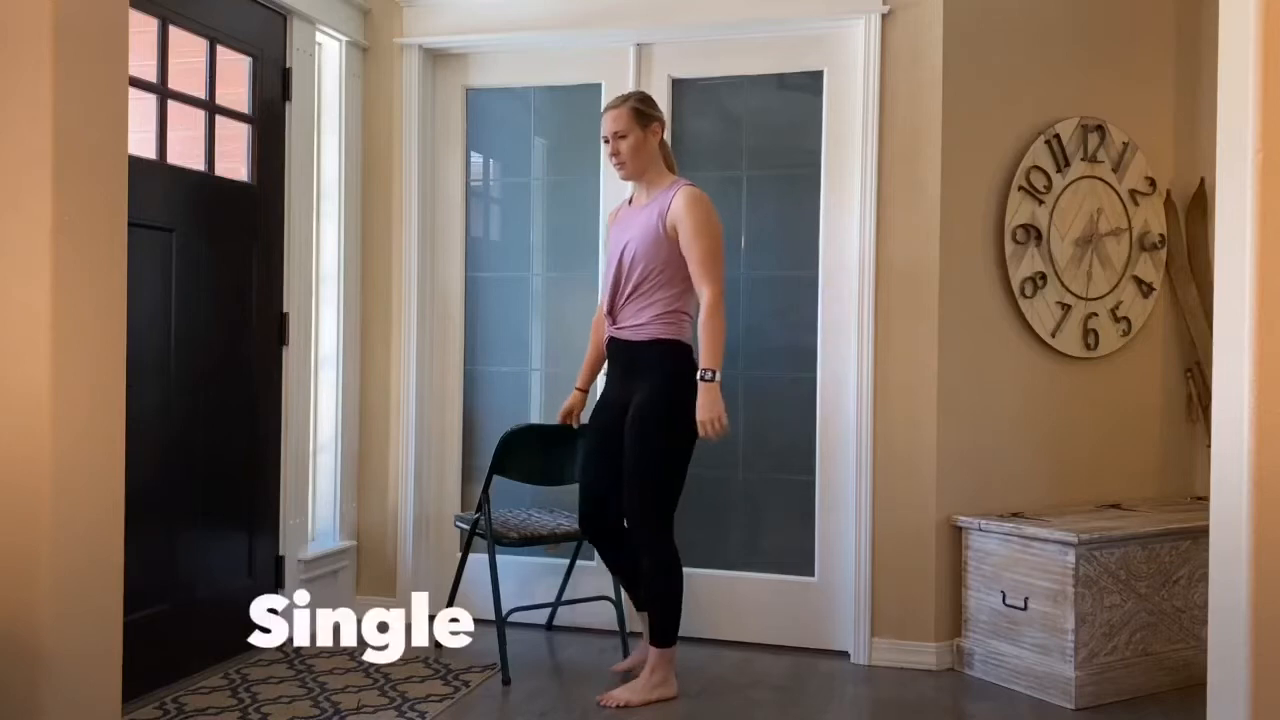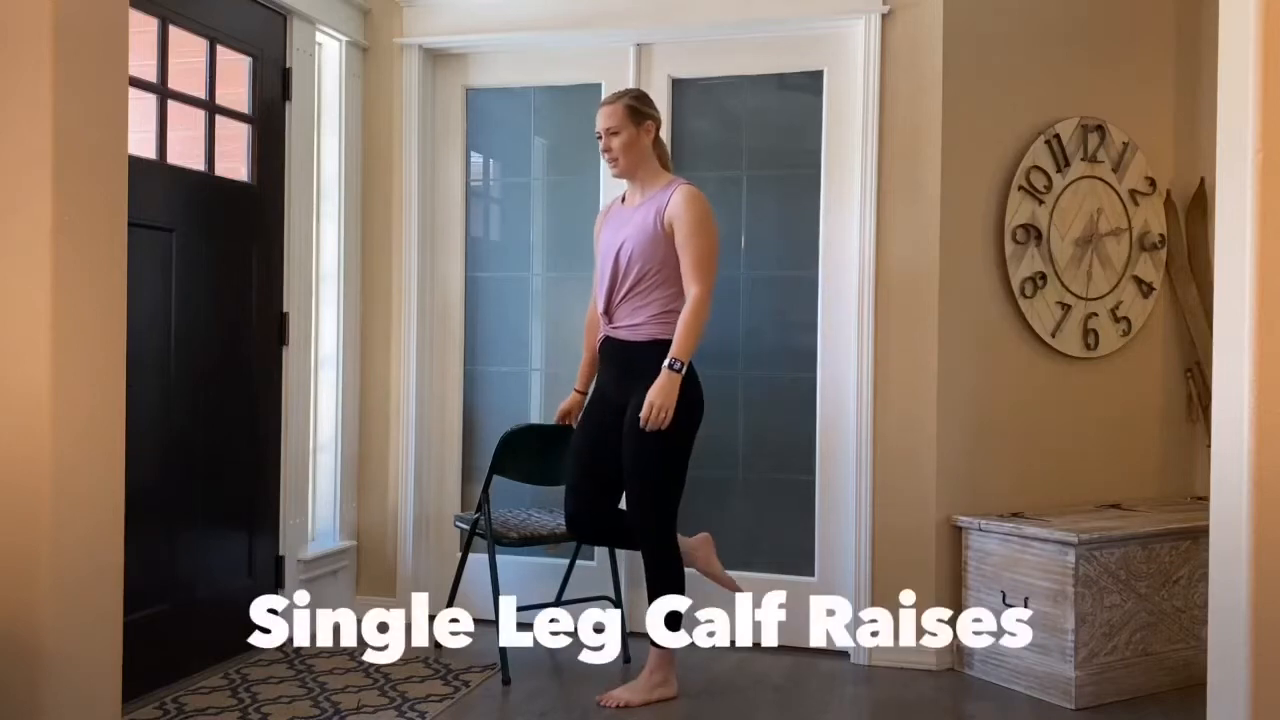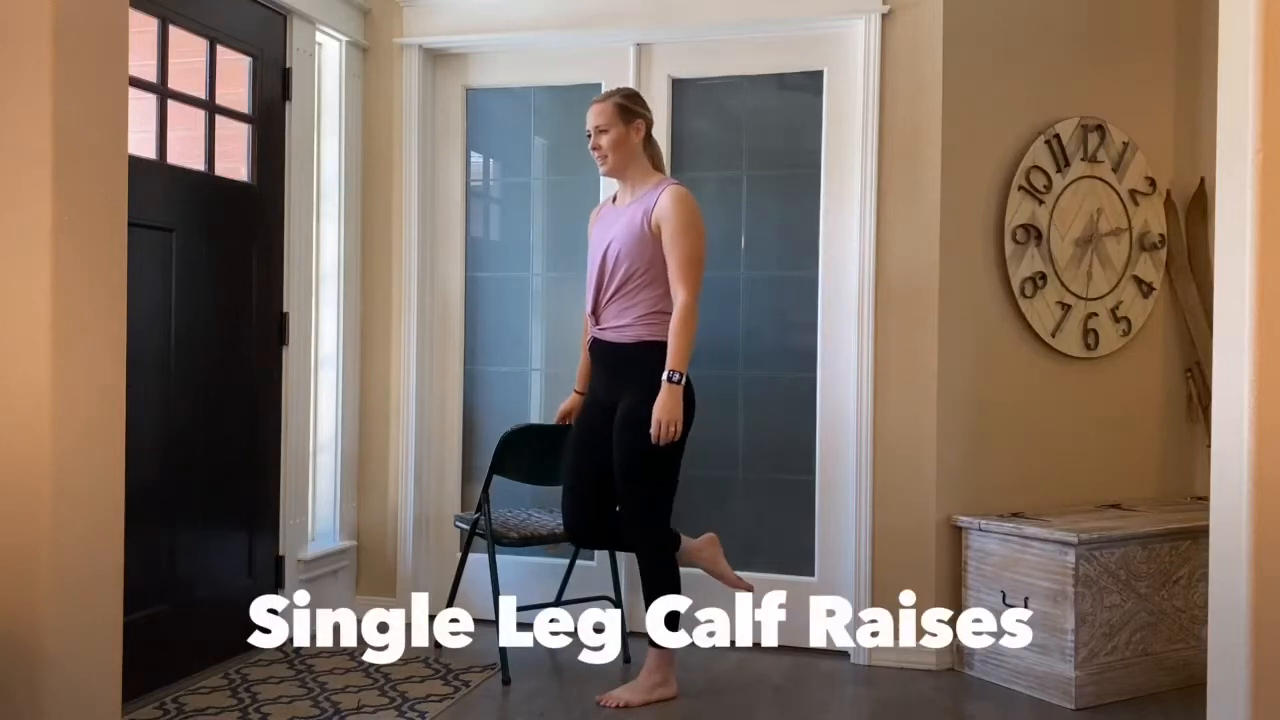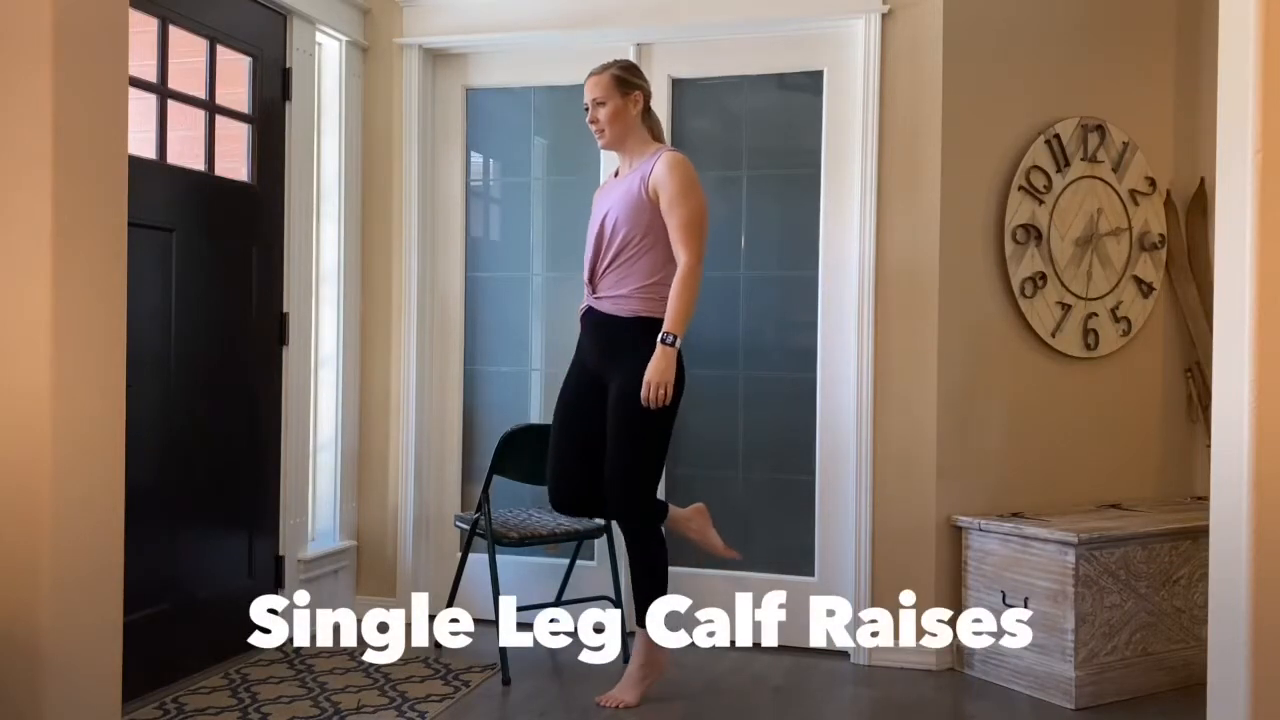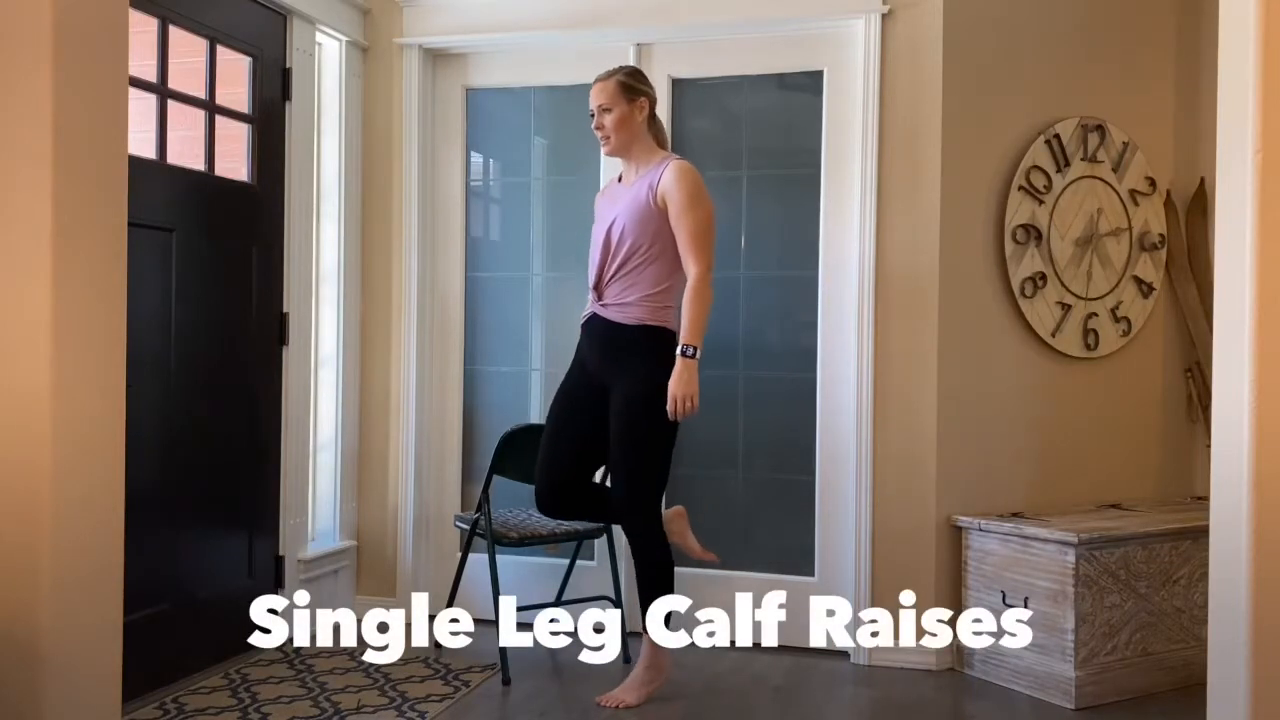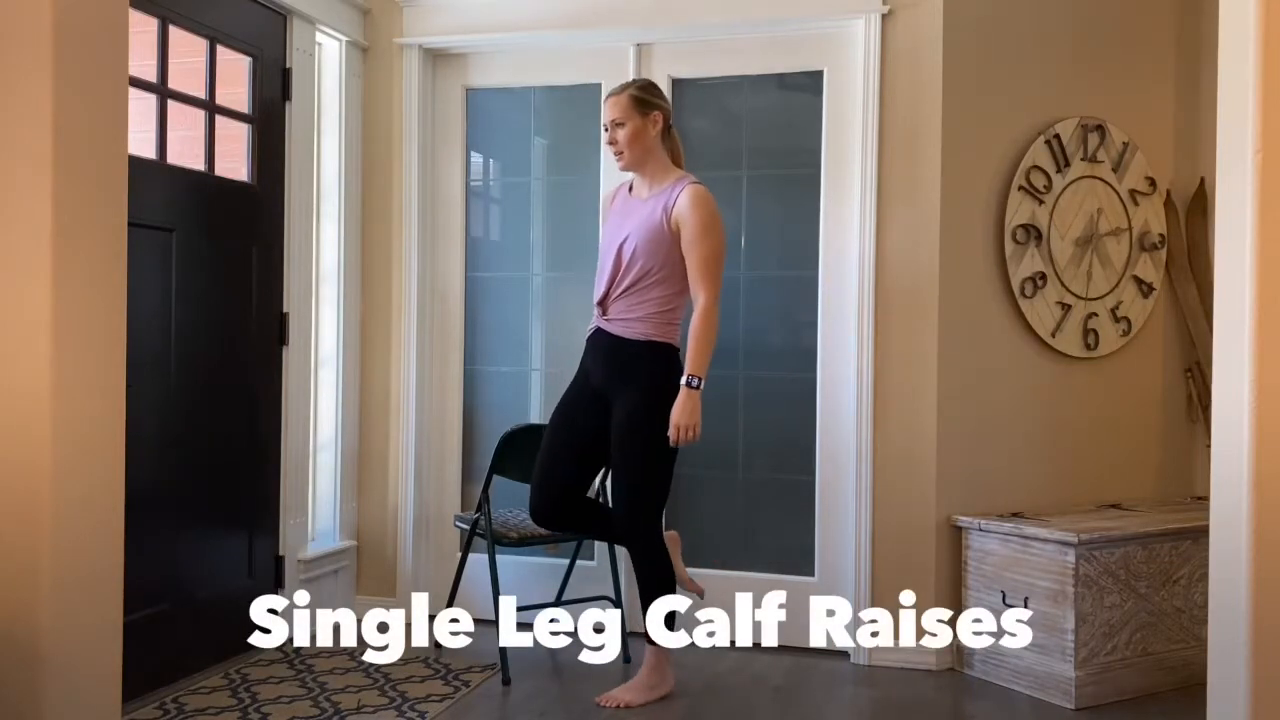
dt=0.4s
person 1, frame 1
left shoulder: (686, 203)
right shoulder: (619, 215)
left elbow: (710, 297)
left wrist: (709, 382)
right wrist: (582, 386)
left hip: (664, 373)
right hip: (621, 375)
left knee: (647, 520)
right knee: (596, 516)
left ankle: (661, 670)
right ankle: (652, 636)
person 1, frame 2
left shoulder: (682, 201)
right shoulder: (609, 215)
left elbow: (698, 296)
left wrist: (672, 375)
right wrist: (581, 387)
left hip: (658, 372)
right hip: (615, 375)
left knee: (648, 522)
right knee: (583, 513)
left ankle: (660, 673)
right ankle: (689, 549)
person 1, frame 3
left shoulder: (671, 201)
right shoulder: (601, 214)
left elbow: (685, 301)
left wrist: (673, 386)
right wrist: (579, 389)
left hip: (649, 375)
right hip: (607, 377)
left knee: (643, 522)
right knee: (583, 521)
left ankle: (660, 672)
right ankle: (691, 548)
person 1, frame 4
left shoulder: (669, 168)
right shoulder: (607, 186)
left elbow: (688, 265)
left wrist: (668, 347)
left hip: (641, 345)
right hip: (593, 346)
left knee: (626, 498)
right knee: (568, 489)
left ankle: (649, 653)
right ankle: (679, 519)
person 1, frame 5
left shoulder: (675, 177)
right shoulder: (609, 191)
left elbow: (698, 275)
left wrist: (687, 360)
left hip: (645, 354)
right hip: (593, 348)
left knee: (634, 510)
right knee: (554, 491)
left ankle: (654, 660)
right ankle: (666, 522)
person 1, frame 6
left shoulder: (690, 200)
right shoulder: (614, 200)
left elbow: (706, 303)
left wrist: (691, 390)
left hip: (648, 370)
right hip: (597, 361)
left knee: (636, 519)
right knee: (550, 502)
left ankle: (658, 669)
right ankle: (660, 548)
